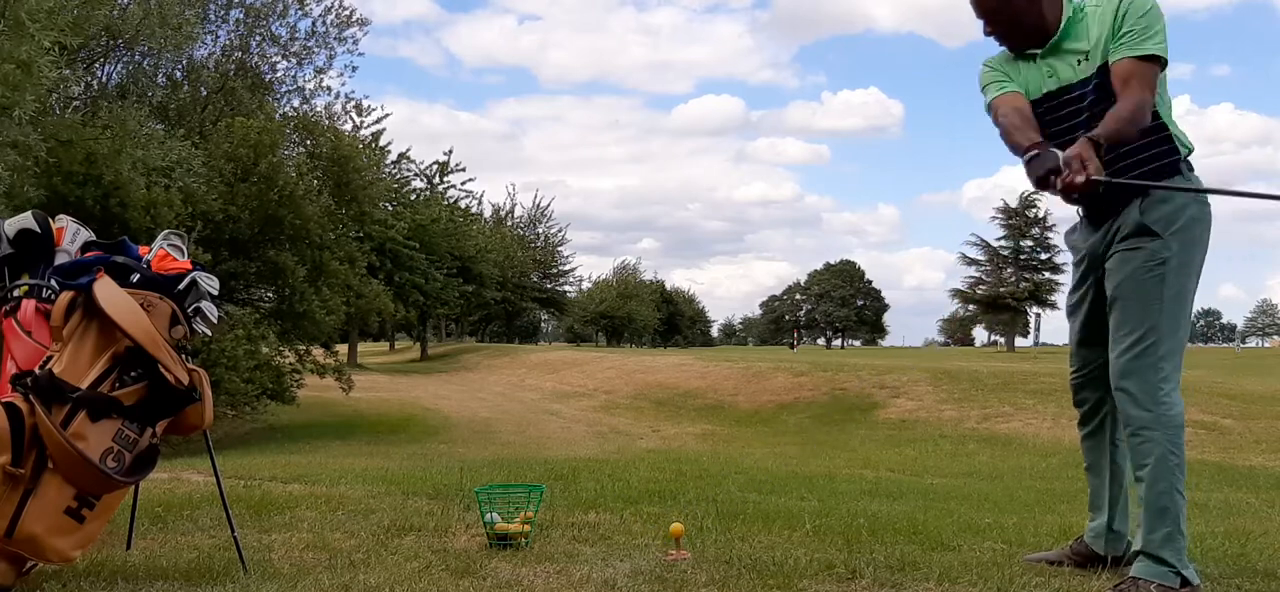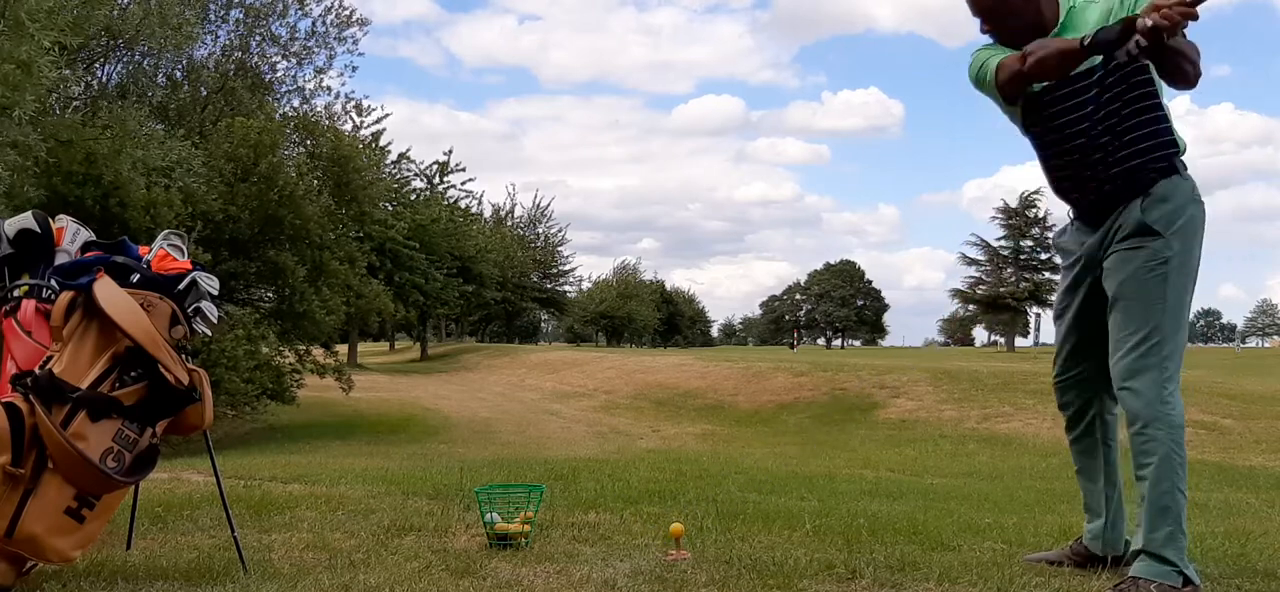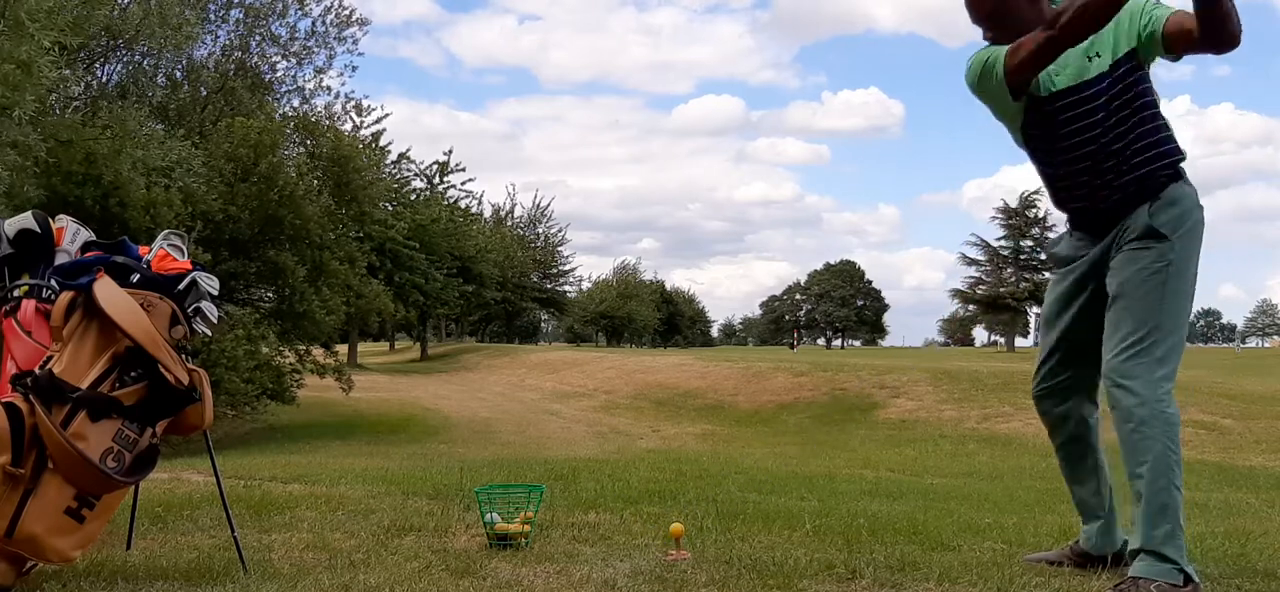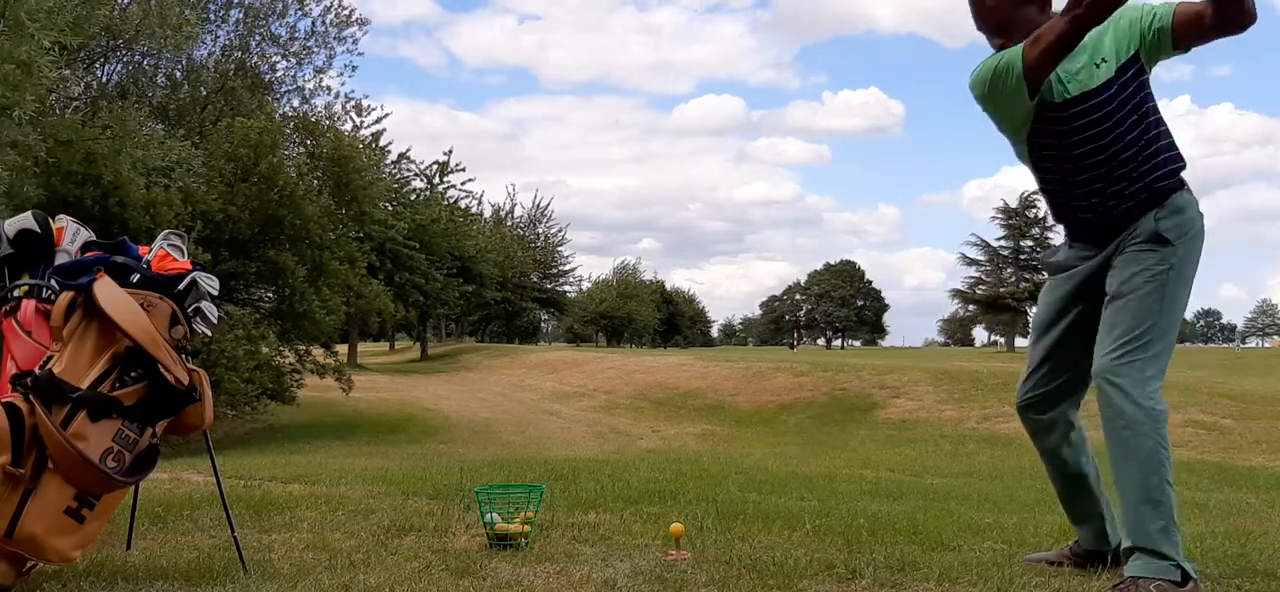
dt=0.1s
person 1, frame 1
right shoulder: (1000, 69)
left elbow: (1135, 101)
right elbow: (1016, 126)
left wrist: (1092, 146)
right wrist: (1050, 158)
left hip: (1160, 211)
right hip: (1097, 223)
left knee: (1140, 379)
right knee: (1092, 383)
right ankle: (1106, 539)
person 1, frame 2
right shoulder: (987, 65)
left elbow: (1185, 72)
right elbow: (1035, 66)
left hip: (1155, 211)
right hip: (1087, 226)
left knee: (1141, 380)
right knee: (1077, 384)
right ankle: (1103, 537)
person 1, frame 3
right shoulder: (987, 71)
left hip: (1158, 217)
right hip: (1085, 234)
left knee: (1134, 379)
right knee: (1057, 389)
right ankle: (1101, 539)
person 1, frame 4
right shoulder: (991, 81)
left hip: (1159, 228)
right hip: (1082, 247)
left knee: (1120, 378)
right knee: (1037, 399)
right ankle: (1097, 538)
